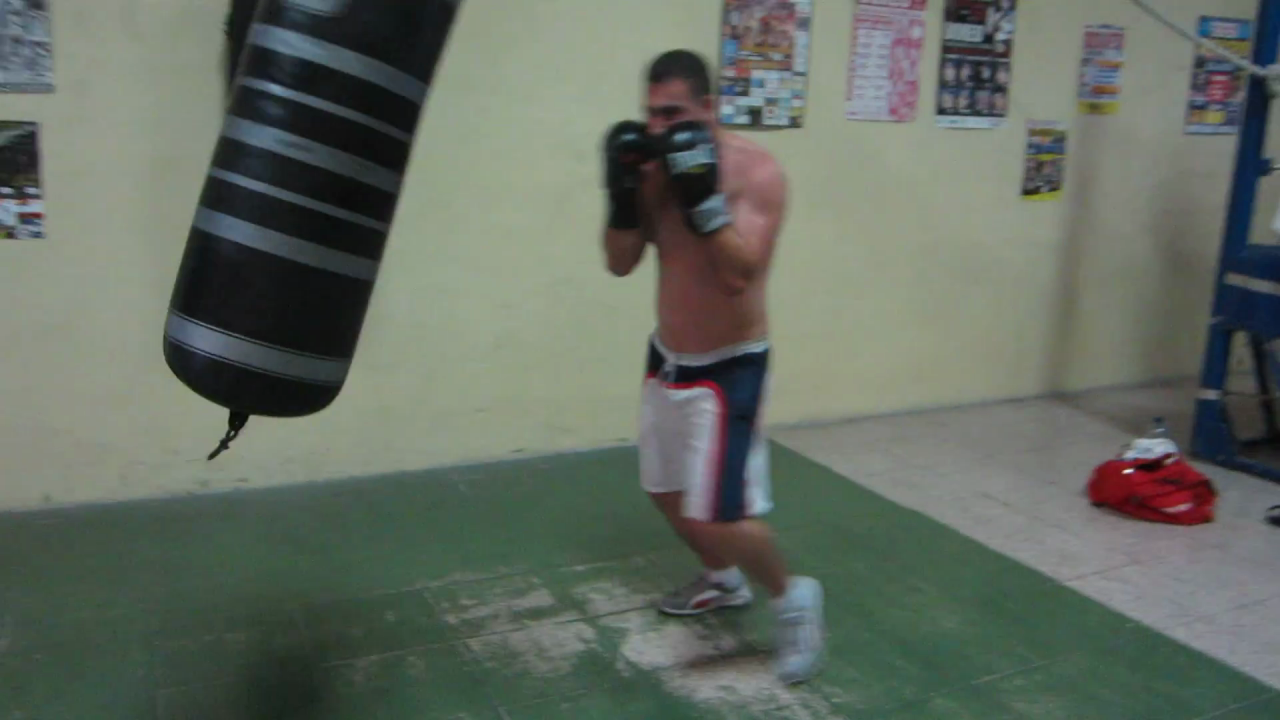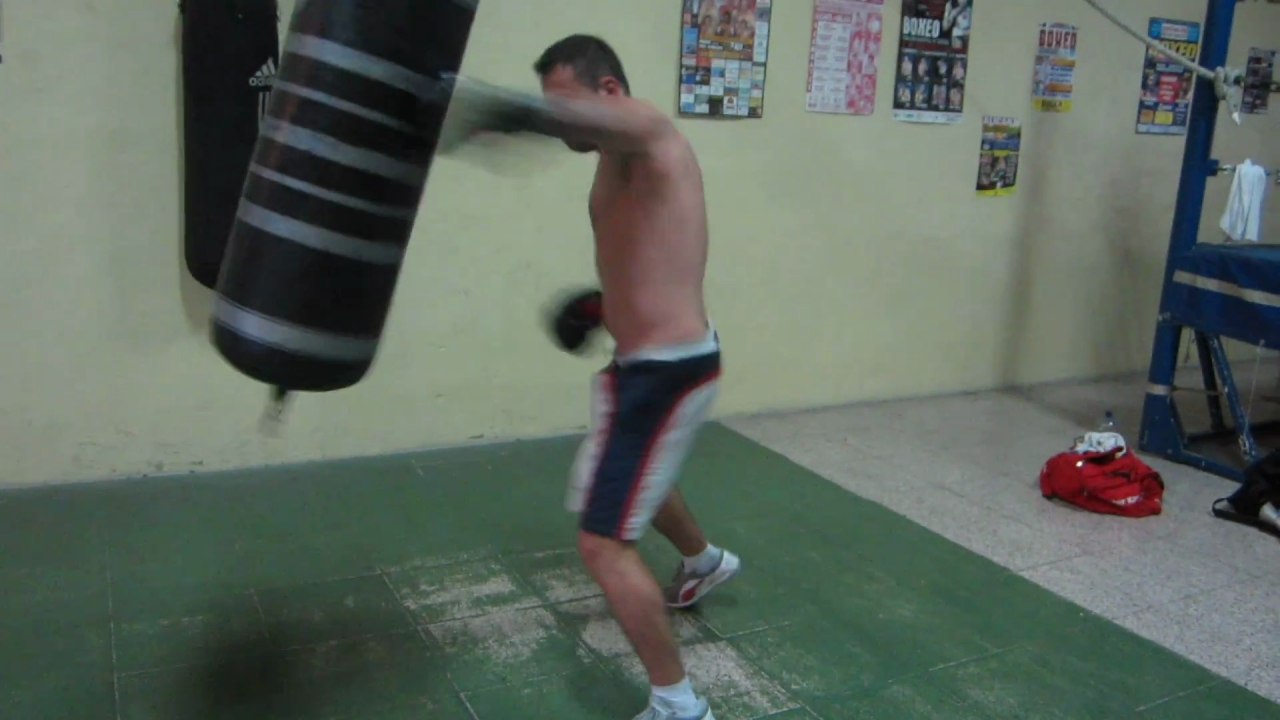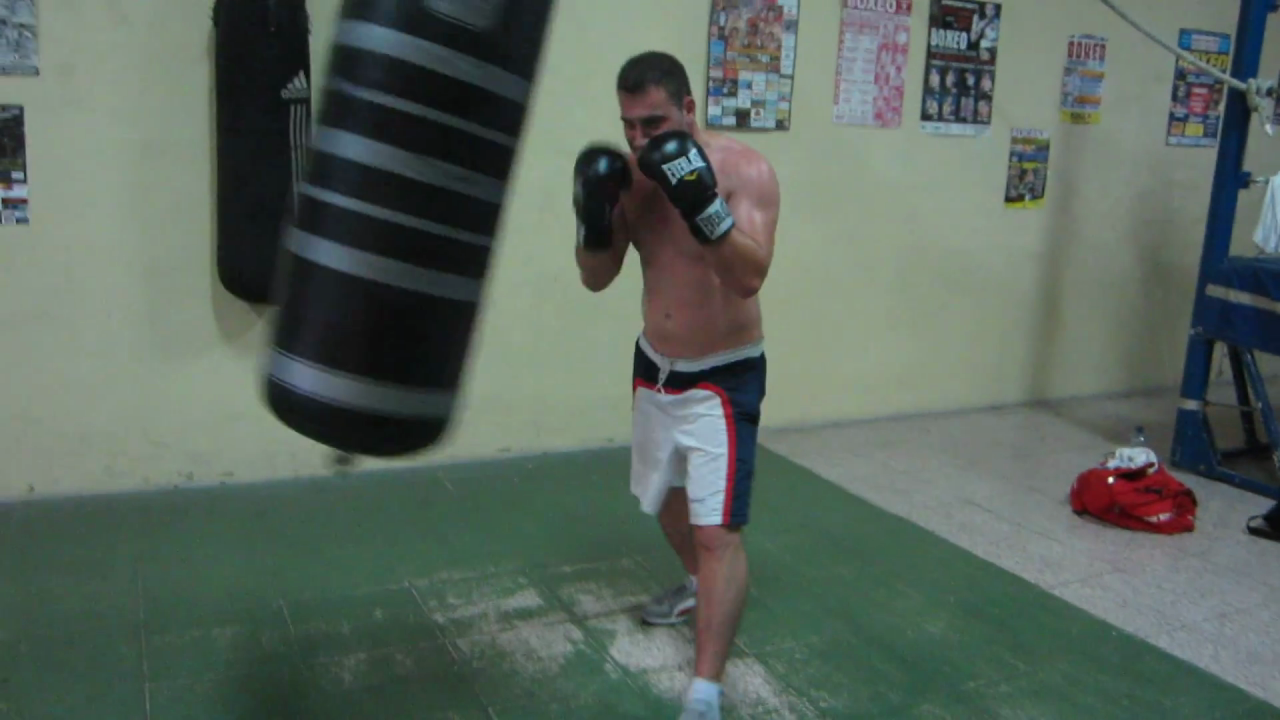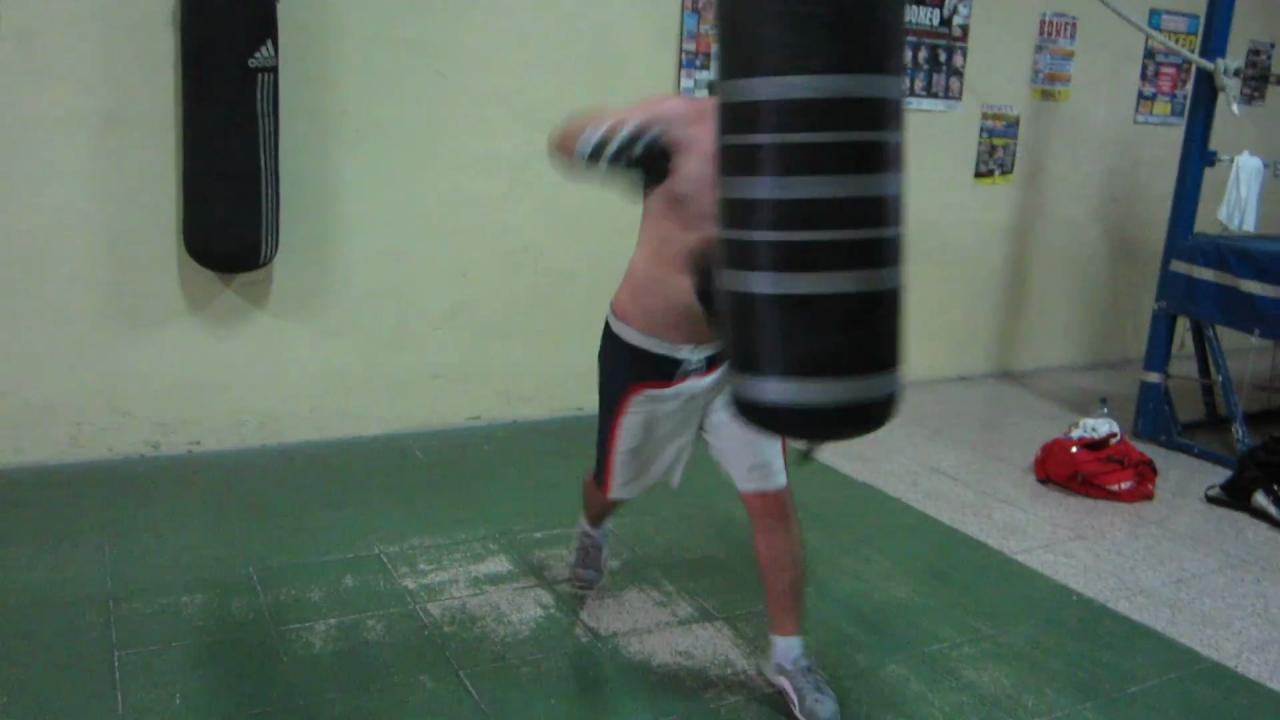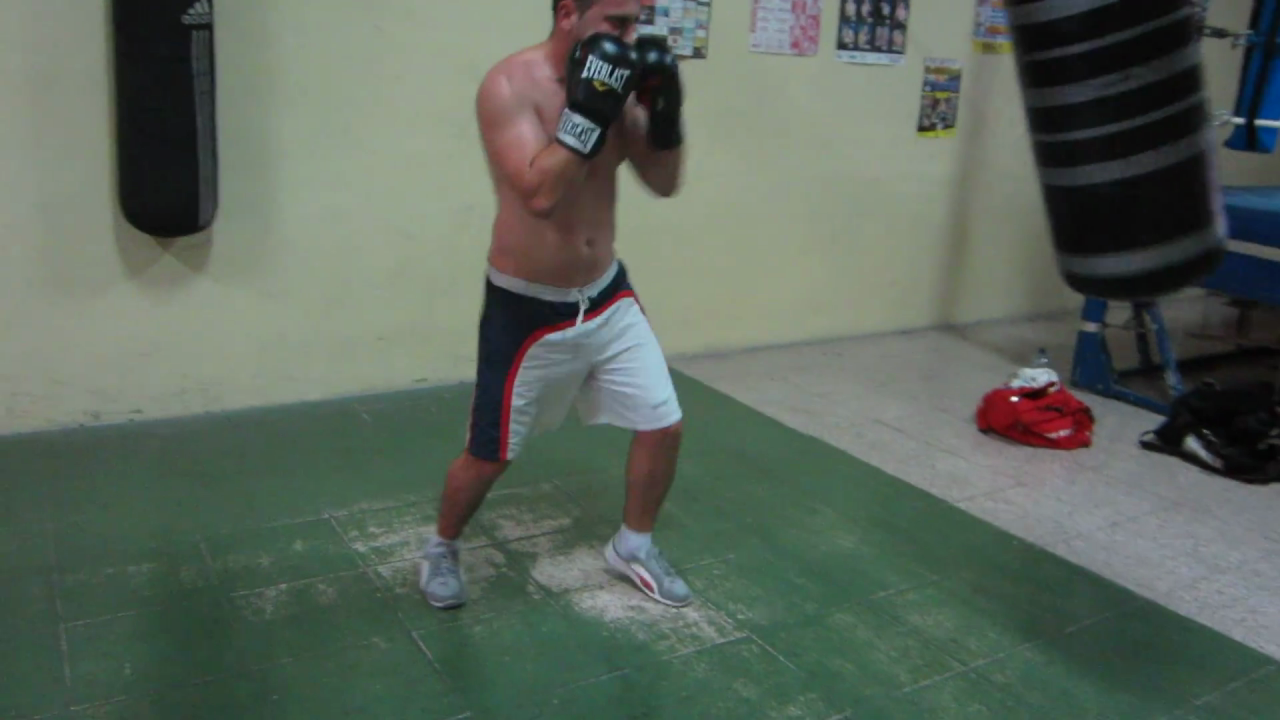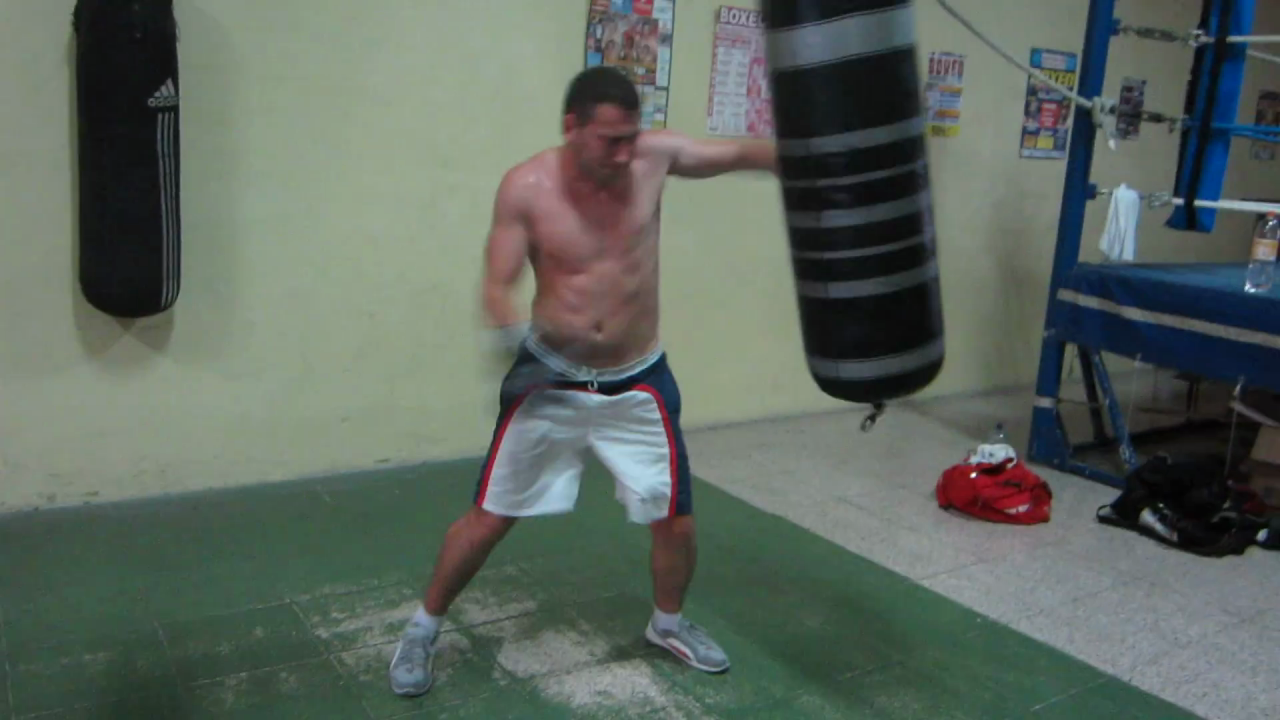
dt=0.7s
person 1, frame 1
left shoulder: (757, 170)
right shoulder: (651, 165)
left elbow: (740, 274)
right elbow: (619, 263)
left wrist: (703, 195)
right wrist: (621, 193)
left hip: (729, 370)
right hip: (666, 362)
left knee: (727, 515)
right knee: (665, 492)
left ankle: (791, 596)
right ankle: (723, 580)
person 1, frame 2
left shoulder: (645, 132)
right shoulder: (627, 156)
left elbow: (613, 119)
left wrist: (519, 107)
right wrist: (596, 297)
left hip: (662, 372)
right hip: (648, 364)
left knee: (600, 543)
right knee: (637, 489)
right ankle: (706, 561)
person 1, frame 3
left shoulder: (746, 170)
right shoulder: (625, 172)
left elbow: (749, 278)
right elbow: (596, 277)
left wrist: (702, 201)
right wrist: (593, 215)
left hip: (724, 377)
right hip: (654, 366)
left knee: (718, 533)
right knee: (664, 499)
right ankle: (699, 585)
person 1, frame 4
right shoulder: (681, 120)
right elbow: (567, 141)
right wrist: (613, 147)
left hip: (728, 357)
right hip: (644, 353)
left knee: (776, 504)
right knee: (613, 486)
left ankle: (789, 659)
right ankle: (592, 533)
person 1, frame 5
left shoulder: (618, 76)
right shoulder: (508, 86)
left elbow: (665, 182)
right elbow: (539, 194)
left wrist: (665, 108)
right wrist: (587, 109)
left hip: (607, 296)
right hip: (525, 306)
left knee: (663, 428)
right knee: (490, 455)
left ankle: (633, 544)
right ankle: (442, 548)
person 1, frame 6
left shoulder: (651, 156)
right shoulder: (527, 184)
left elbow: (742, 149)
right elbow: (496, 284)
right wrist: (520, 350)
left hip: (640, 383)
right hip: (555, 378)
left knee: (674, 519)
right knee: (491, 515)
left ankle: (669, 621)
right ankle: (424, 624)
